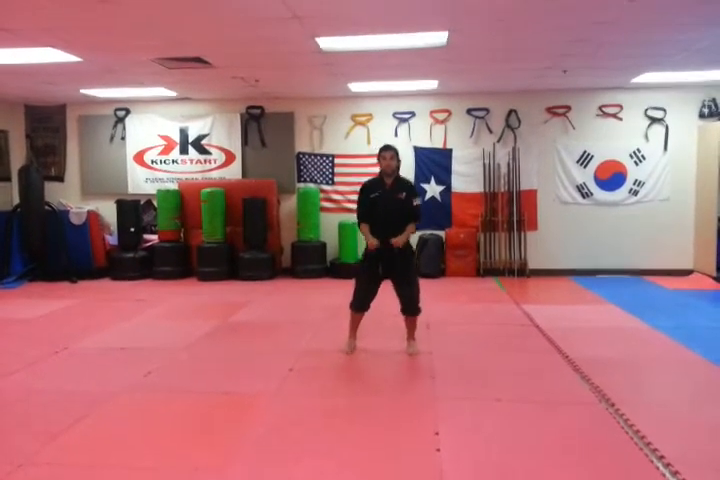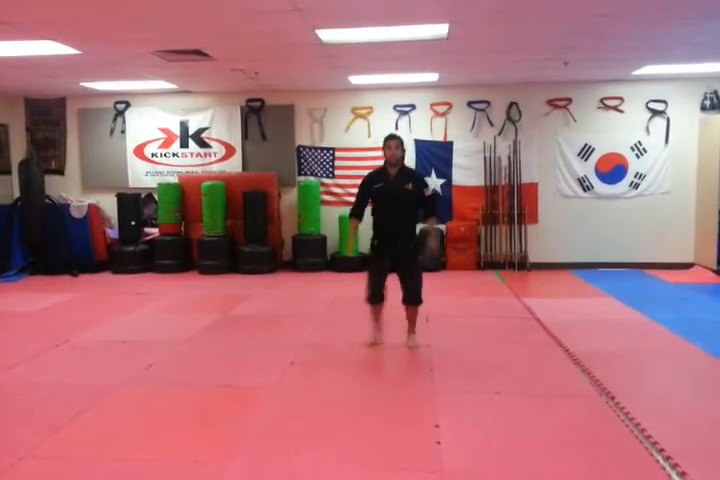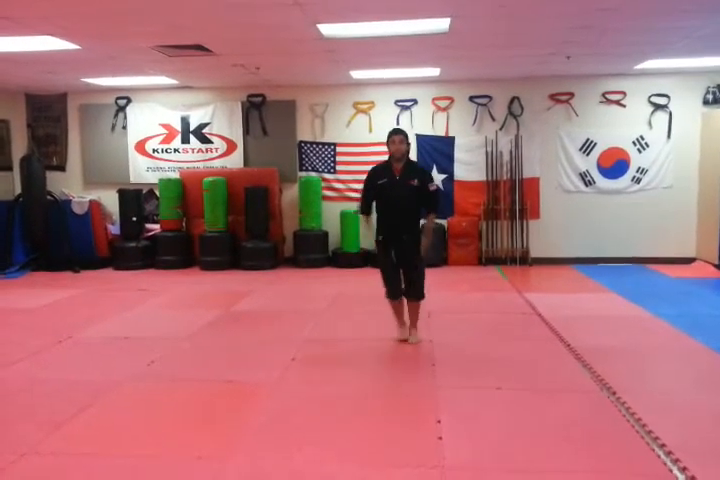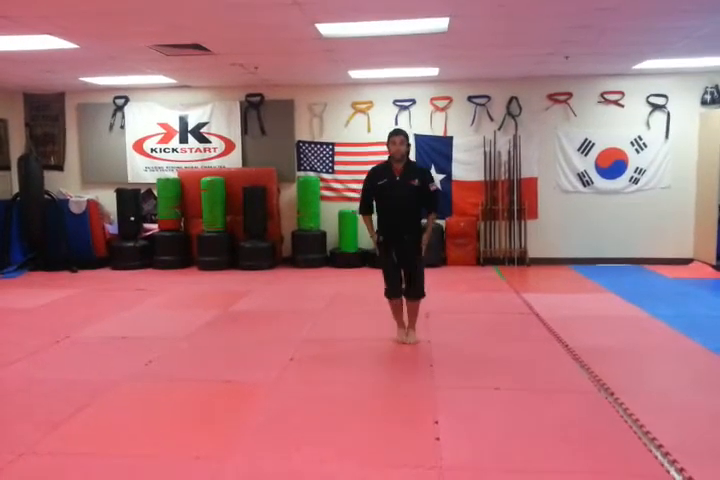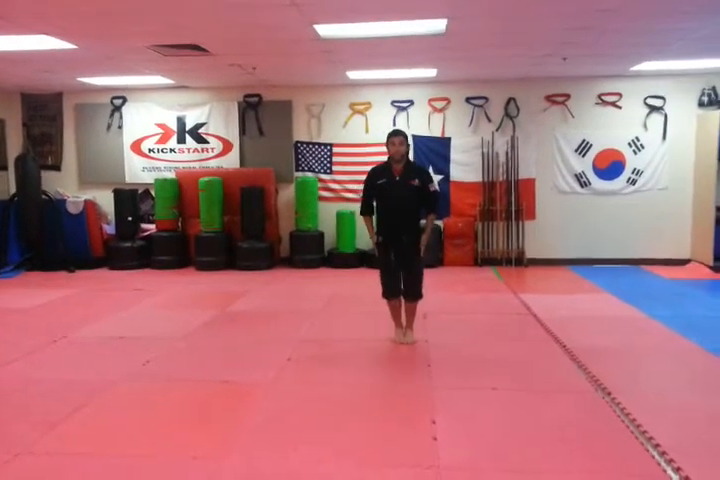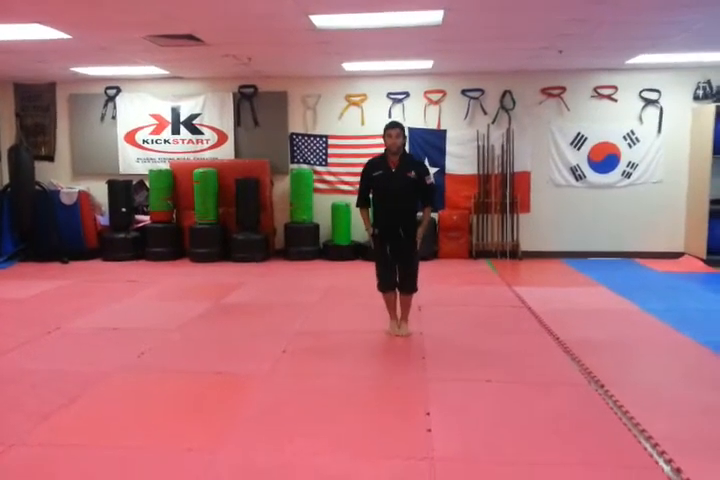
dt=0.1s
person 1, frame 1
left shoulder: (409, 189)
right shoulder: (368, 187)
left elbow: (414, 219)
right elbow: (362, 218)
left wrist: (404, 237)
right wrist: (369, 237)
left hip: (401, 252)
right hip: (374, 251)
left knee: (410, 299)
right knee: (361, 297)
left ankle: (410, 339)
right ankle: (352, 338)
person 1, frame 2
left shoulder: (415, 178)
right shoulder: (372, 178)
left elbow: (430, 208)
right elbow: (358, 208)
left wrist: (432, 236)
right wrist: (352, 236)
left hip: (407, 242)
right hip: (381, 242)
left knee: (413, 291)
right knee: (375, 290)
left ankle: (411, 332)
right ankle: (376, 327)
person 1, frame 3
left shoulder: (420, 173)
right shoulder: (376, 173)
left elbow: (432, 206)
right elbow: (365, 205)
left wrist: (426, 235)
right wrist: (371, 233)
left hip: (411, 238)
right hip: (386, 238)
left knee: (415, 285)
right knee: (392, 286)
left ankle: (413, 328)
right ankle: (401, 325)
person 1, frame 4
left shoulder: (421, 173)
right shoulder: (376, 174)
left elbow: (432, 206)
right elbow: (365, 207)
left wrist: (426, 234)
right wrist: (373, 235)
left hip: (413, 238)
right hip: (387, 239)
left knee: (414, 285)
right knee: (393, 286)
left ankle: (411, 328)
right ankle: (400, 326)
person 1, frame 5
left shoulder: (420, 174)
right shoulder: (375, 174)
left elbow: (431, 207)
right elbow: (366, 208)
left wrist: (425, 235)
right wrist: (373, 235)
left hip: (412, 239)
right hip: (386, 239)
left knee: (412, 286)
right knee: (390, 286)
left ankle: (409, 328)
right ankle: (398, 327)
person 1, frame 6
left shoulder: (417, 166)
right shoulder: (372, 166)
left elbow: (428, 200)
right elbow: (363, 200)
left wrist: (422, 228)
right wrist: (369, 228)
left hip: (408, 231)
right hip: (382, 232)
left knee: (408, 278)
right knee: (386, 279)
left ankle: (404, 320)
right ankle: (393, 319)
